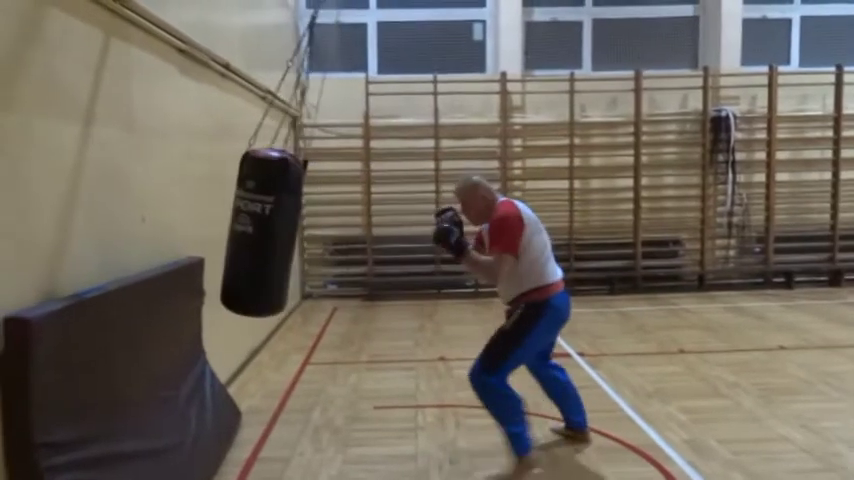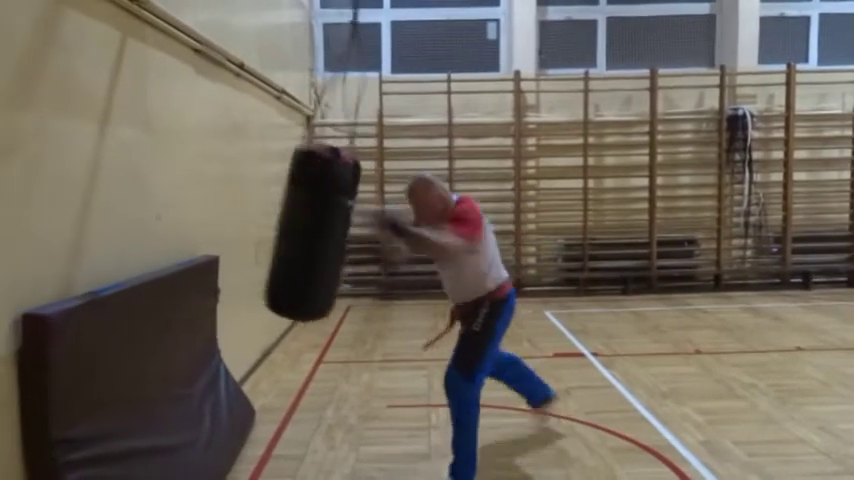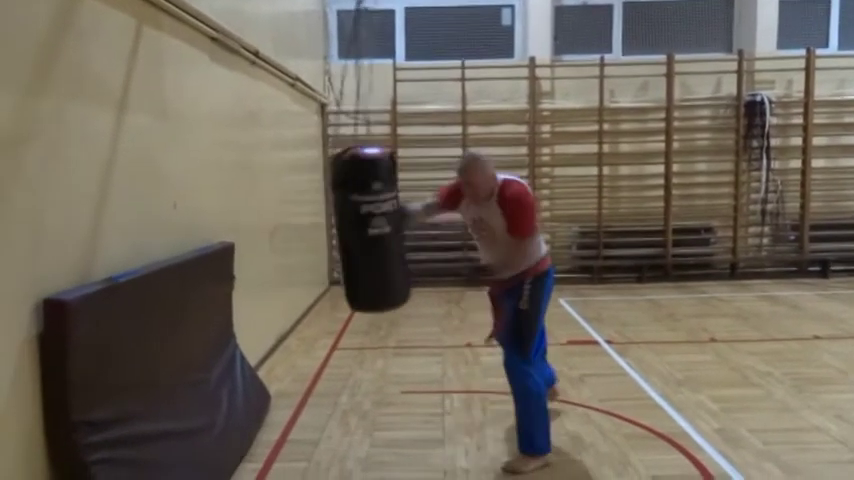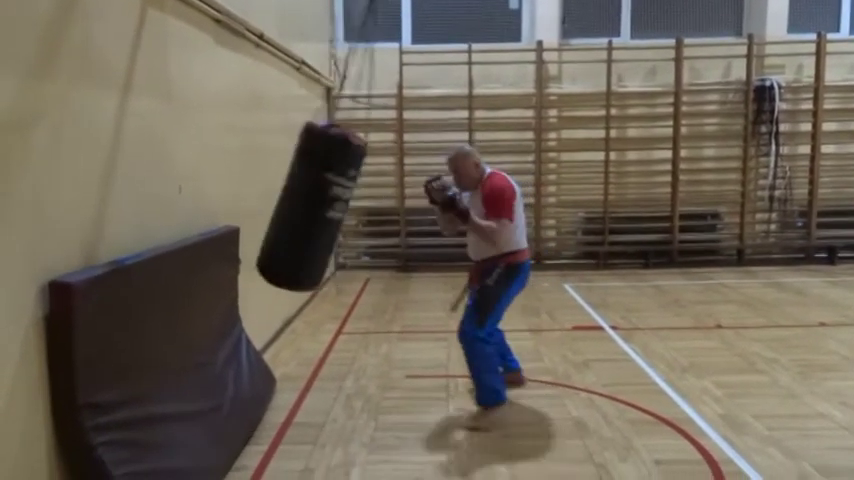
dt=1s
person 1, frame 1
left shoulder: (507, 215)
right shoulder: (498, 218)
left elbow: (497, 274)
right elbow: (483, 267)
left wrist: (459, 250)
right wrist: (456, 238)
left hip: (539, 306)
right hip: (550, 301)
left knee: (486, 376)
right knee: (540, 363)
left ankle: (523, 453)
right ankle: (577, 428)
person 1, frame 2
left shoulder: (466, 211)
right shoulder: (432, 215)
left elbow: (453, 248)
left wrist: (408, 230)
left hip: (490, 303)
right hip: (475, 303)
left knee: (461, 380)
right knee: (492, 360)
right ankle: (543, 396)
person 1, frame 3
left shoulder: (515, 195)
right shoulder: (464, 191)
left elbow: (525, 249)
right elbow: (430, 208)
left wrist: (494, 268)
right wrist: (404, 211)
left hip: (530, 279)
right hip: (506, 279)
left knee: (520, 360)
right knee: (509, 340)
left ankle: (536, 450)
right ankle: (546, 382)
person 1, frame 4
left shoulder: (498, 186)
right shoulder: (467, 191)
left elbow: (496, 235)
right elbow: (449, 229)
left wrist: (465, 214)
right wrist: (441, 203)
left hip: (508, 265)
right hip: (487, 266)
left knee: (472, 331)
right knee: (480, 321)
left ankle: (491, 403)
right ankle: (511, 370)
